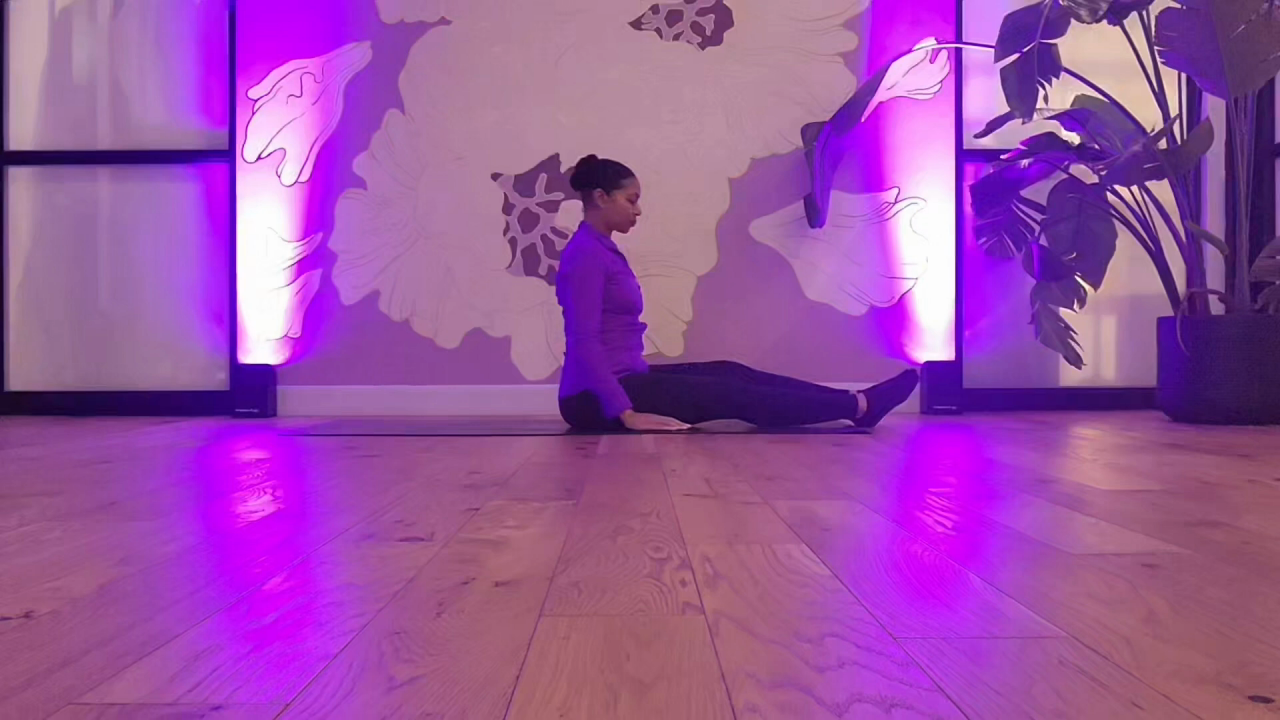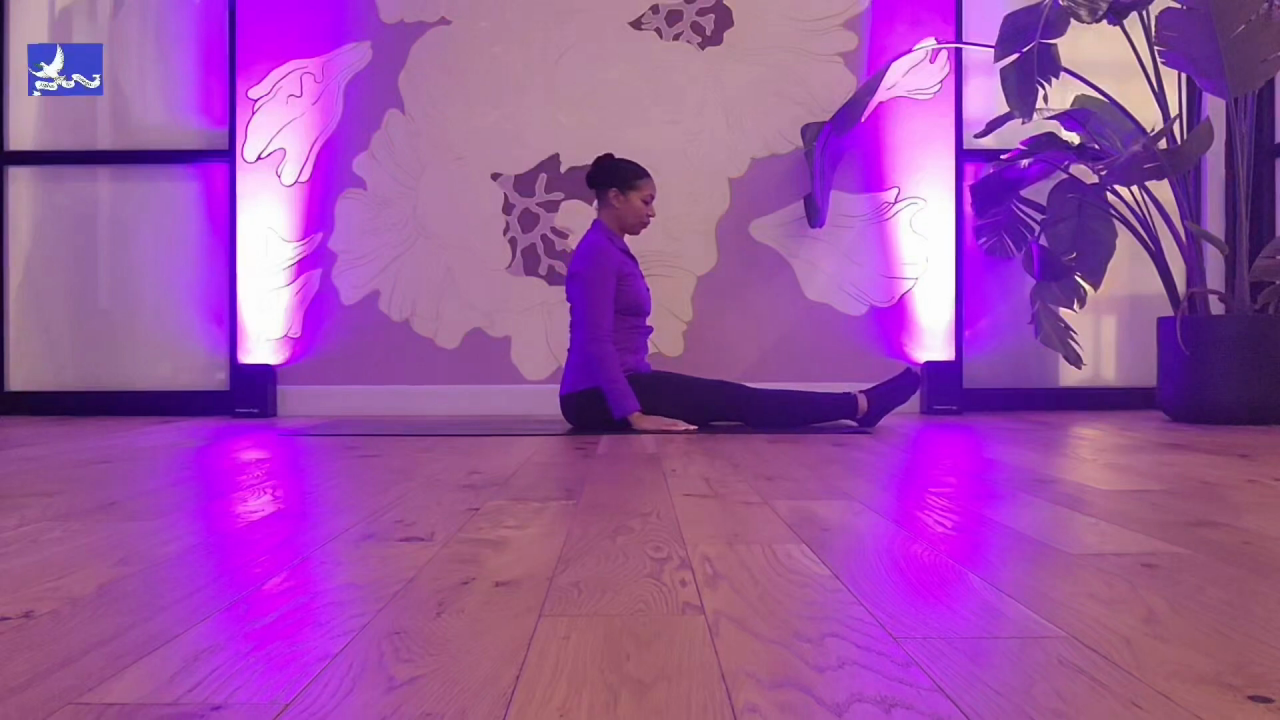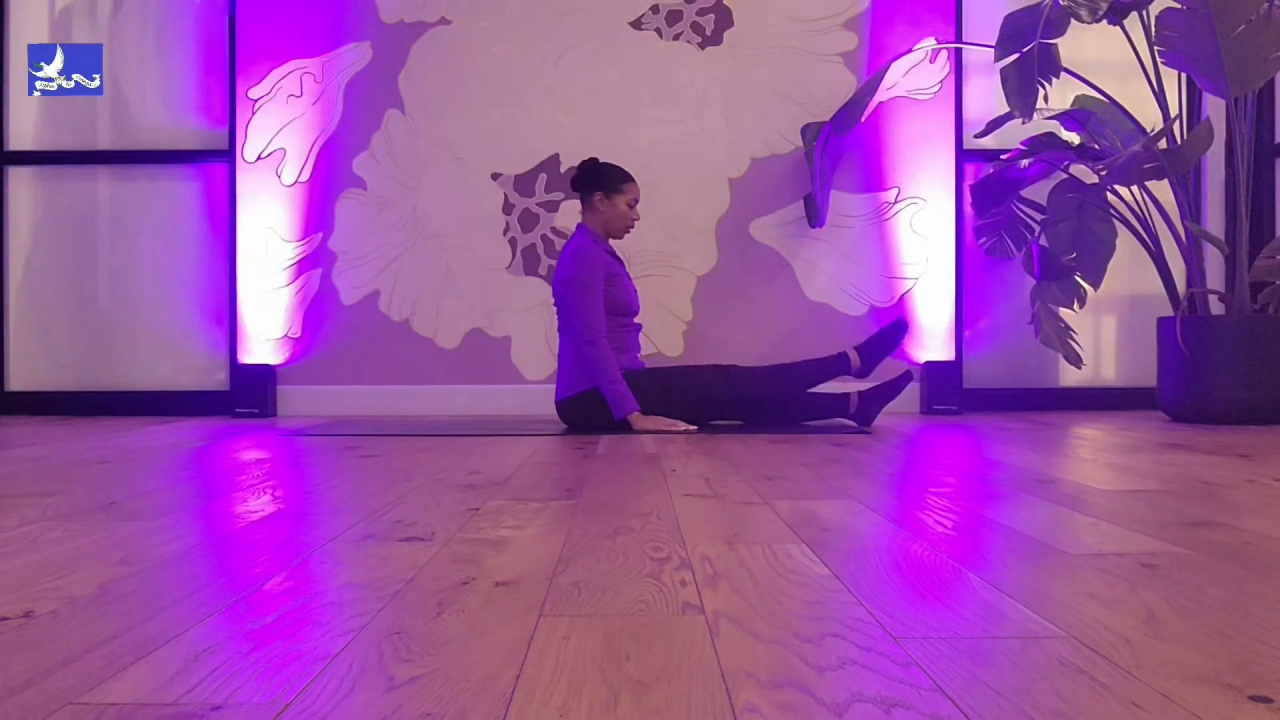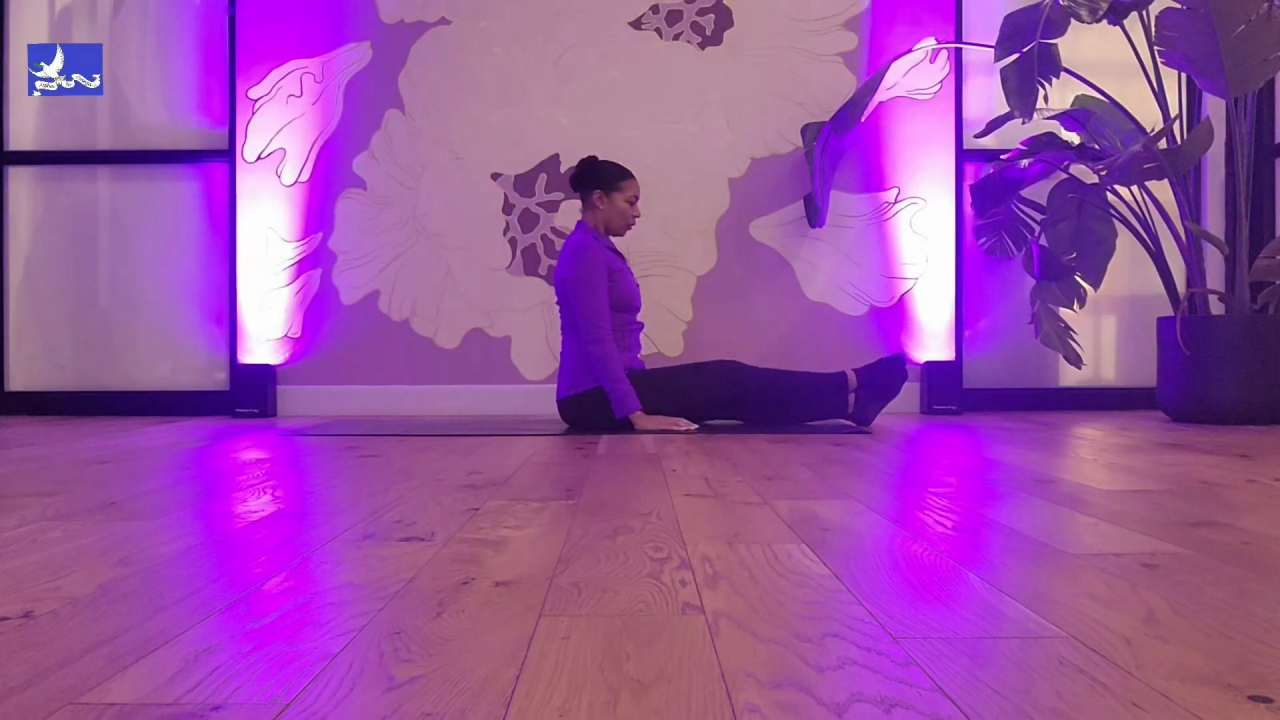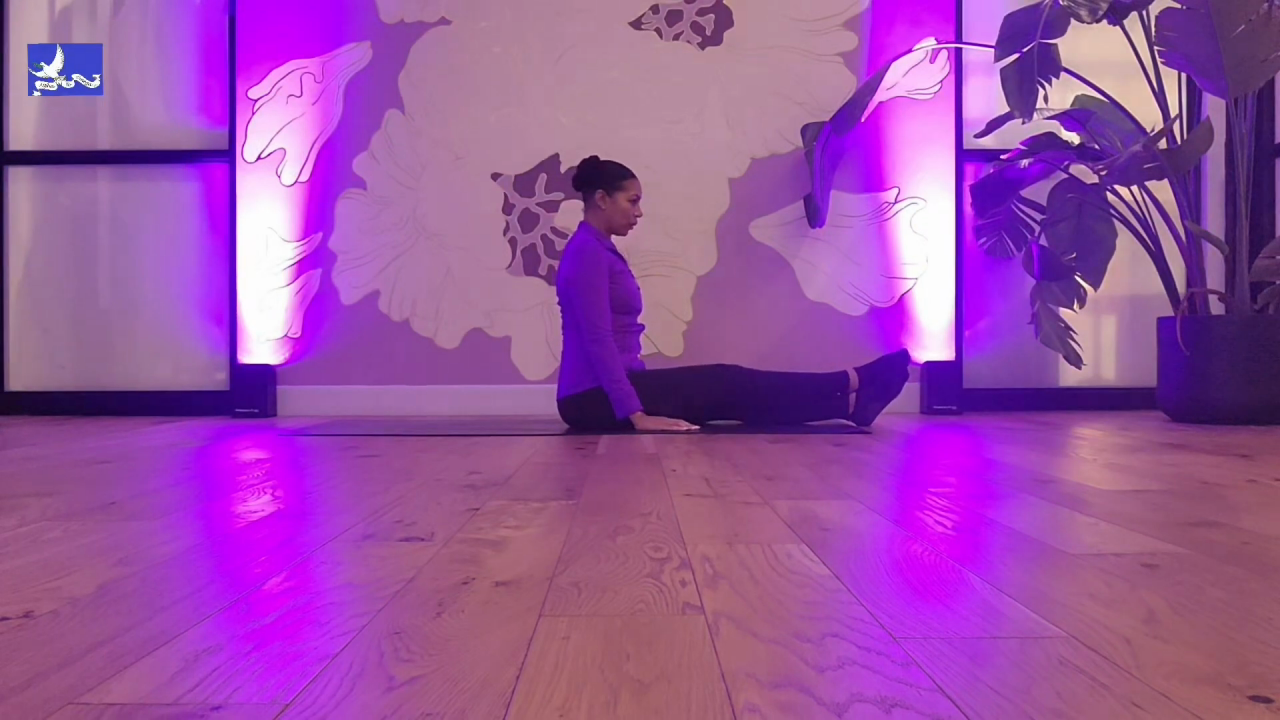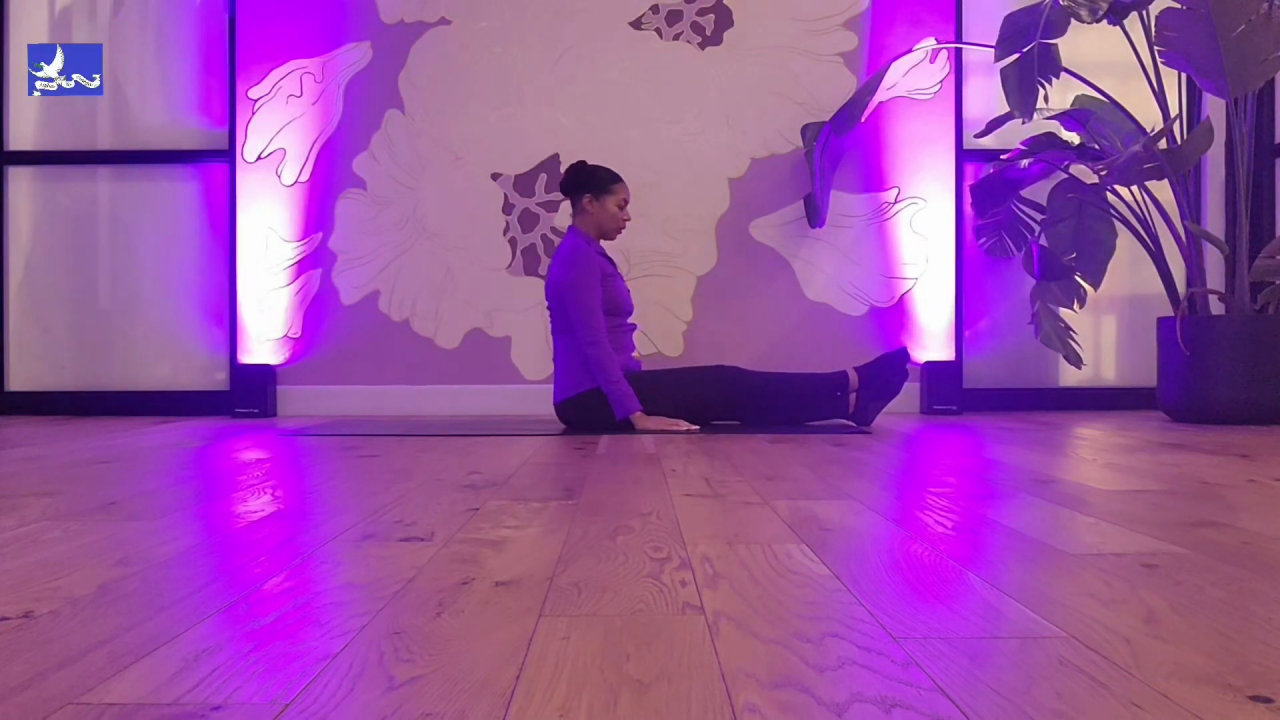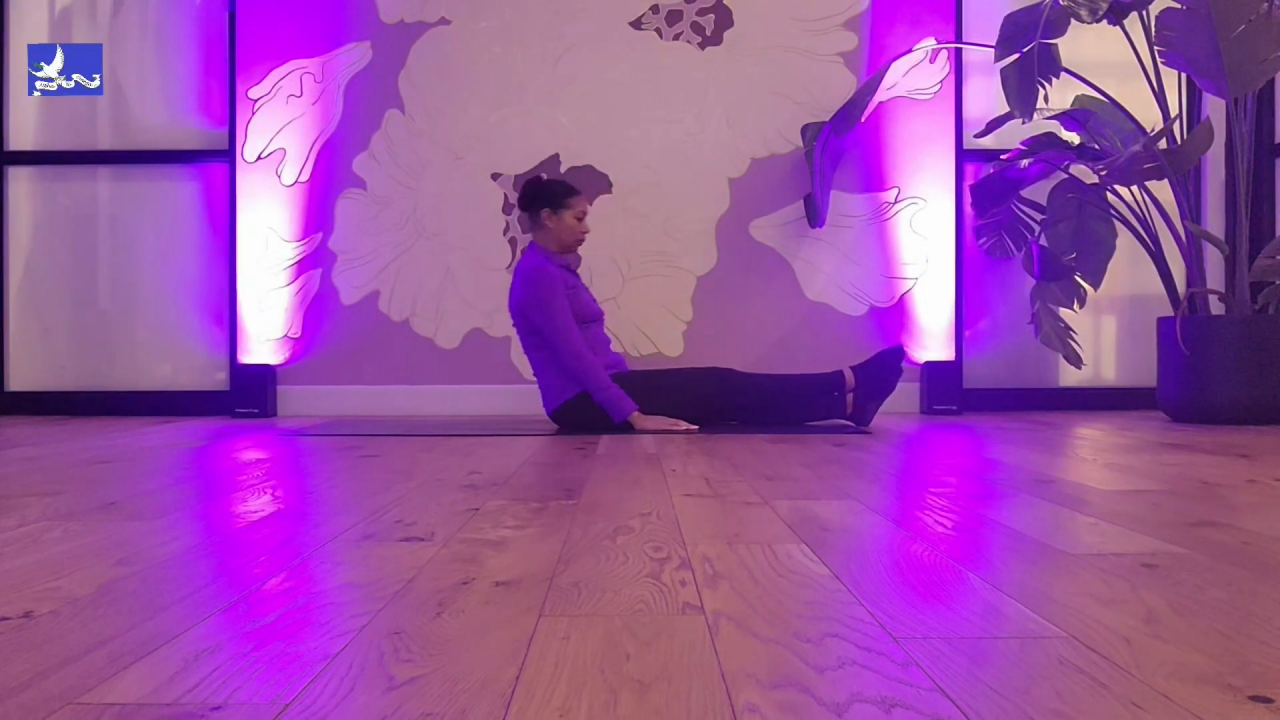
dt=0.5s
person 1, frame 1
left shoulder: (600, 250)
right shoulder: (585, 253)
right elbow: (583, 342)
left wrist: (633, 402)
right wrist: (627, 414)
left hip: (617, 385)
right hip: (596, 401)
left knee: (726, 374)
right knee: (732, 394)
left ankle: (854, 404)
right ankle: (859, 406)
person 1, frame 2
left shoulder: (612, 250)
right shoulder: (598, 252)
right elbow: (596, 342)
left wrist: (641, 400)
right wrist: (634, 415)
left hip: (611, 394)
right hip: (597, 400)
left knee: (730, 398)
right knee: (732, 400)
left ankle: (855, 407)
right ankle: (858, 406)
person 1, frame 3
left shoulder: (597, 253)
right shoulder: (583, 254)
right elbow: (592, 341)
left wrist: (638, 402)
right wrist: (633, 415)
left hip: (607, 393)
right hip: (594, 400)
left knee: (729, 396)
right knee: (728, 382)
left ankle: (851, 404)
right ankle: (853, 361)
person 1, frame 4
left shoulder: (598, 250)
right shoulder: (585, 252)
right elbow: (597, 340)
left wrist: (644, 400)
right wrist: (636, 414)
left hip: (605, 395)
right hip: (595, 399)
left knee: (731, 395)
right knee: (728, 378)
left ankle: (850, 404)
right ankle: (851, 383)
person 1, frame 5
left shoulder: (600, 251)
right shoulder: (587, 252)
right elbow: (597, 340)
left wrist: (643, 400)
right wrist: (636, 414)
left hip: (607, 394)
right hip: (595, 400)
left knee: (727, 392)
right knee: (727, 384)
left ankle: (850, 402)
right ankle: (851, 383)
person 1, frame 6
left shoulder: (587, 254)
right shoulder: (577, 256)
right elbow: (593, 342)
left wrist: (637, 400)
right wrist: (635, 414)
left hip: (603, 394)
right hip: (592, 401)
left knee: (724, 388)
right knee: (725, 385)
left ankle: (849, 397)
right ankle: (849, 385)
person 1, frame 7
left shoulder: (553, 269)
right shoulder: (537, 274)
right elbow: (574, 356)
left wrist: (633, 403)
right wrist: (633, 415)
left hip: (599, 394)
right hip: (585, 405)
left knee: (722, 387)
right knee: (721, 388)
left ankle: (847, 394)
right ankle: (847, 389)
